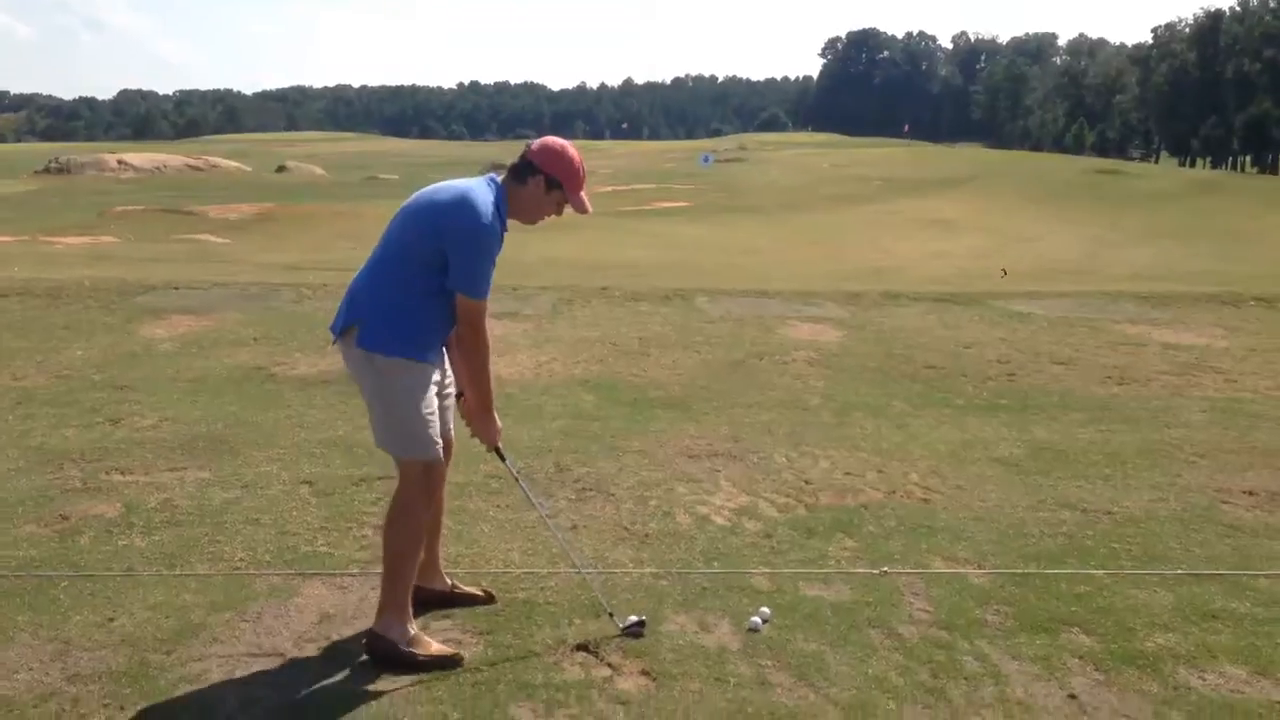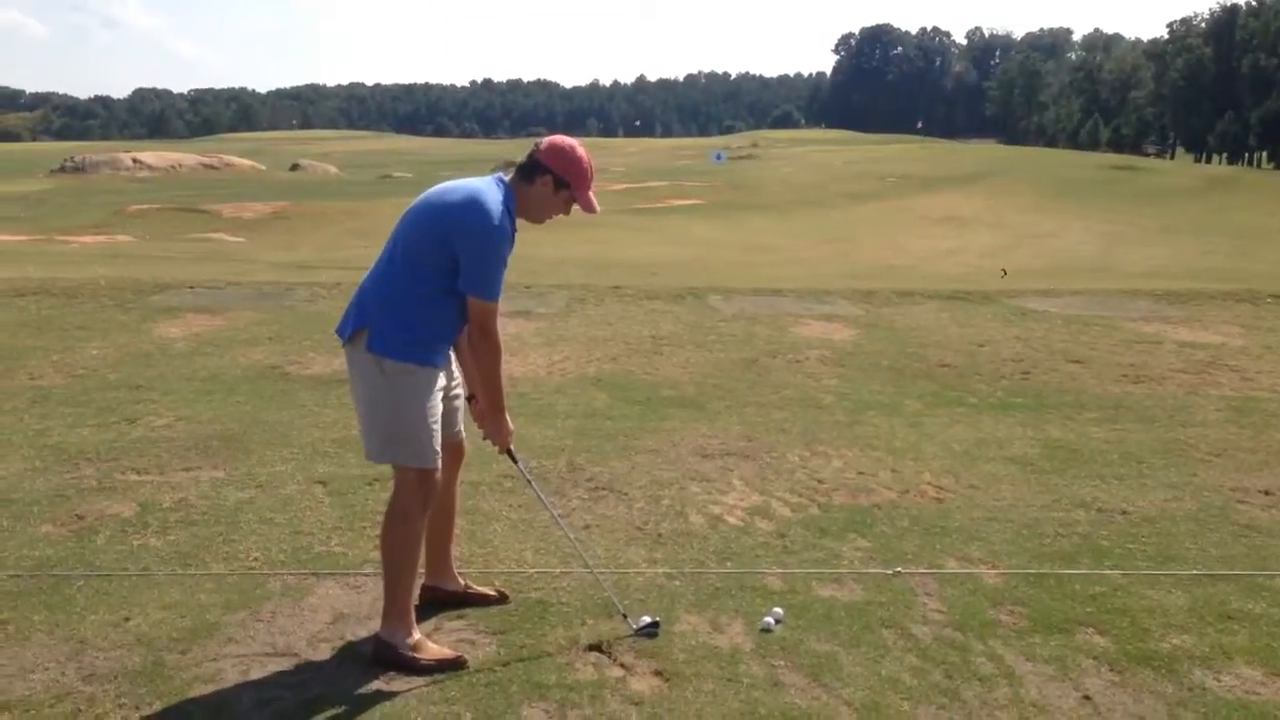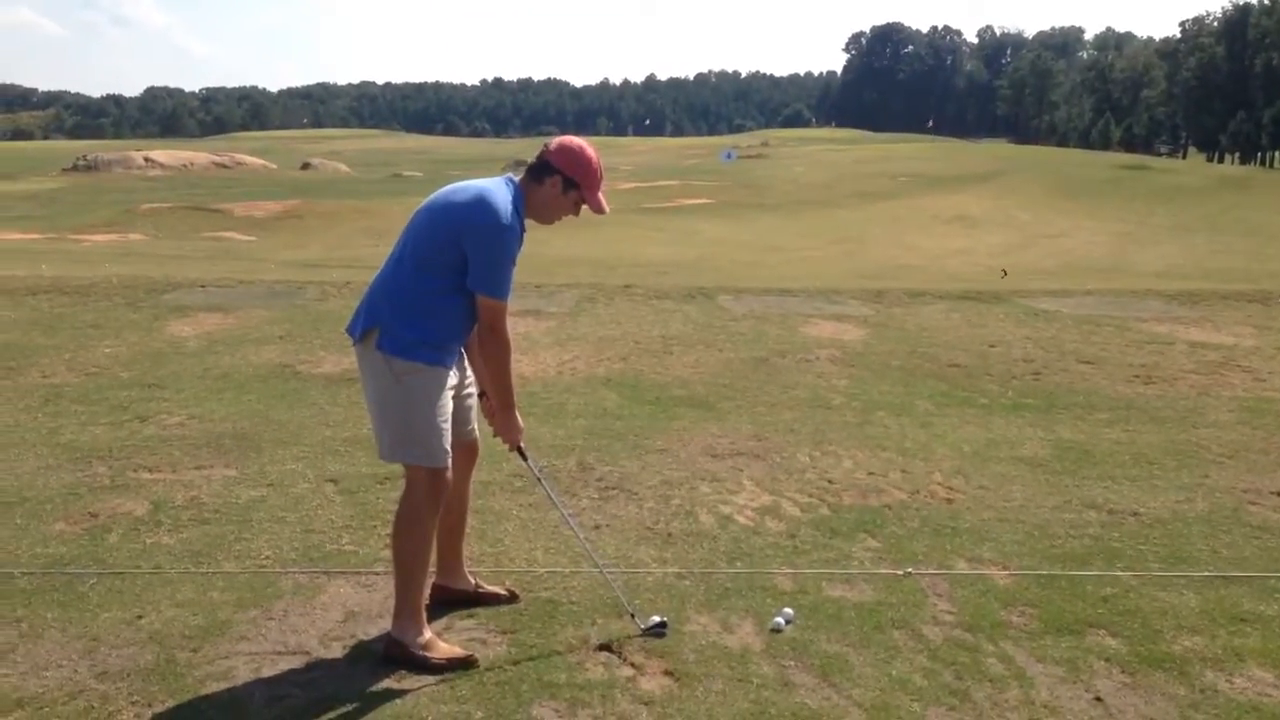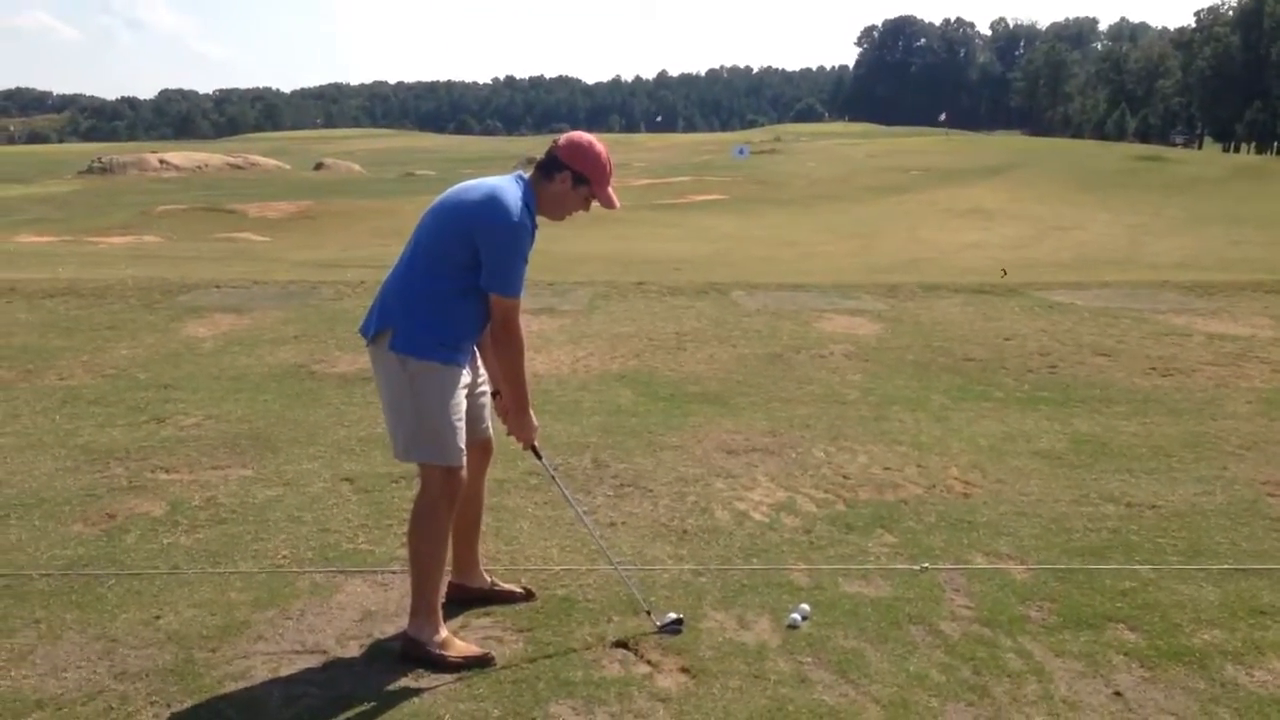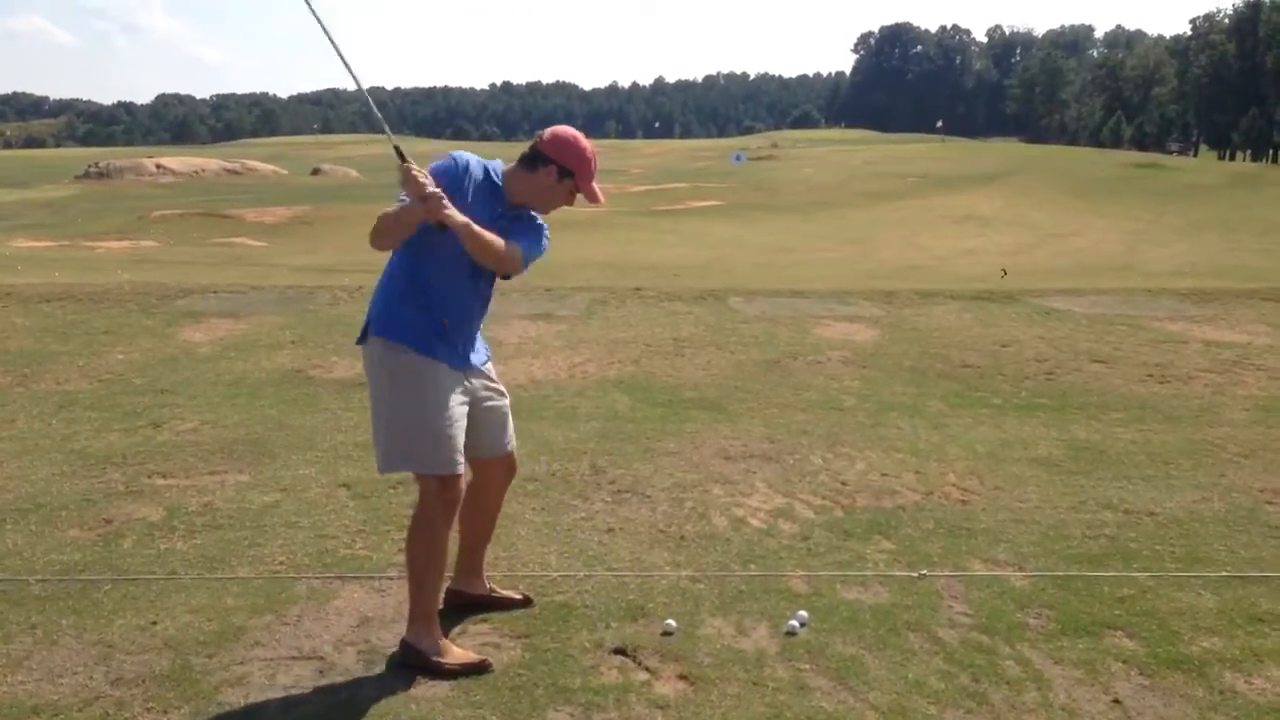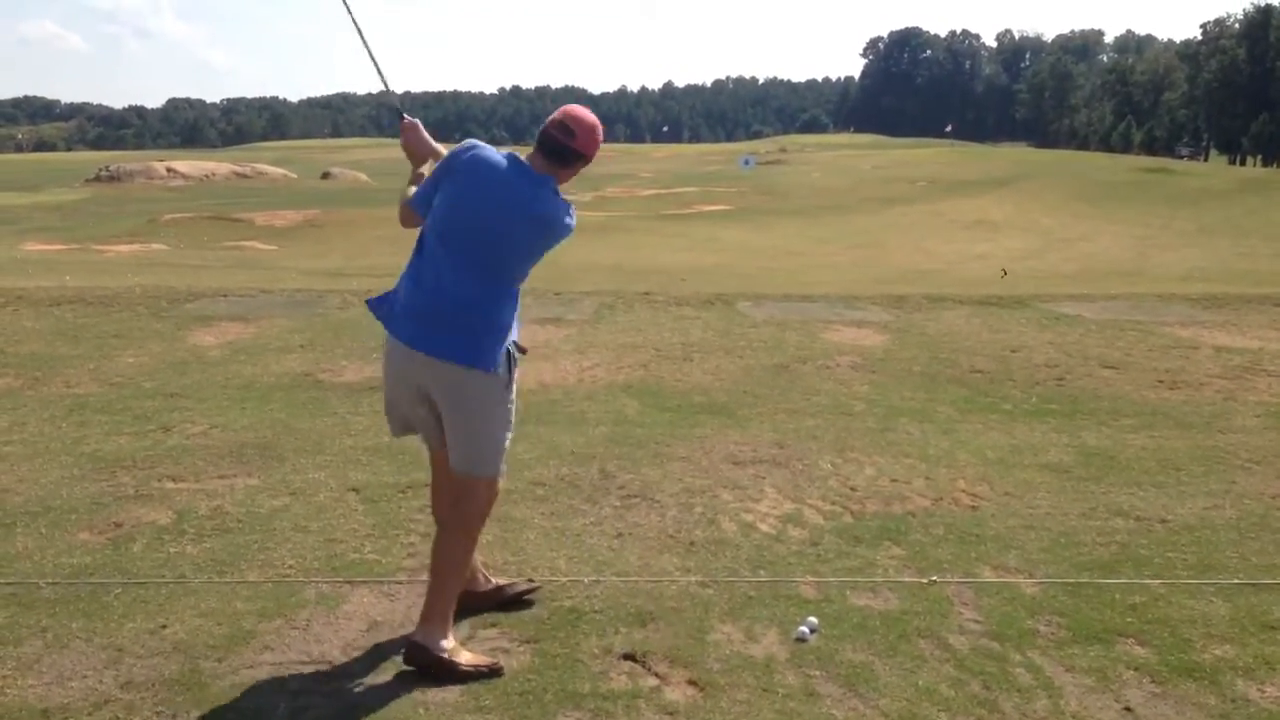
dt=0.7s
person 1, frame 1
left shoulder: (473, 200)
right shoulder: (478, 218)
left elbow: (451, 316)
right elbow: (471, 327)
left wrist: (465, 392)
right wrist: (484, 410)
left hip: (412, 339)
right hip: (385, 343)
left knee: (436, 458)
right knee: (422, 473)
left ankle: (428, 579)
right ankle: (391, 625)
person 1, frame 2
left shoulder: (482, 200)
right shoulder: (488, 219)
left elbow: (460, 317)
right elbow: (484, 331)
left wrist: (475, 393)
right wrist: (497, 412)
left hip: (423, 344)
right hip: (392, 348)
left knee: (448, 456)
right knee: (418, 479)
left ankle: (440, 579)
right ankle: (396, 632)
person 1, frame 3
left shoulder: (493, 201)
right shoulder: (497, 218)
left elbow: (472, 316)
right elbow: (493, 329)
left wrist: (487, 391)
right wrist: (507, 410)
left hip: (434, 343)
right hip: (402, 347)
left knee: (461, 455)
right knee: (430, 478)
left ankle: (451, 578)
right ankle: (407, 630)
person 1, frame 4
left shoulder: (504, 199)
right shoulder: (509, 217)
left elbow: (485, 315)
right elbow: (506, 328)
left wrist: (500, 388)
right wrist: (521, 409)
left hip: (447, 343)
right hip: (414, 346)
left knee: (476, 454)
right knee: (444, 478)
left ankle: (467, 577)
right ankle: (423, 629)
person 1, frame 5
left shoulder: (534, 231)
right shoulder: (460, 173)
left elbow: (499, 259)
right elbow: (380, 237)
left wrist: (450, 216)
right wrist: (418, 206)
left hip: (466, 355)
right hip: (406, 349)
left knee: (498, 467)
right knee: (442, 488)
left ankle: (468, 582)
right ankle: (421, 635)
person 1, frame 6
left shoulder: (471, 157)
right shoulder: (560, 219)
left elbow: (410, 215)
left wrist: (420, 159)
right wrist: (434, 157)
left hip: (406, 340)
right hip: (473, 358)
left knee: (448, 466)
right knee: (475, 488)
left ankle: (469, 581)
right ankle: (433, 634)
